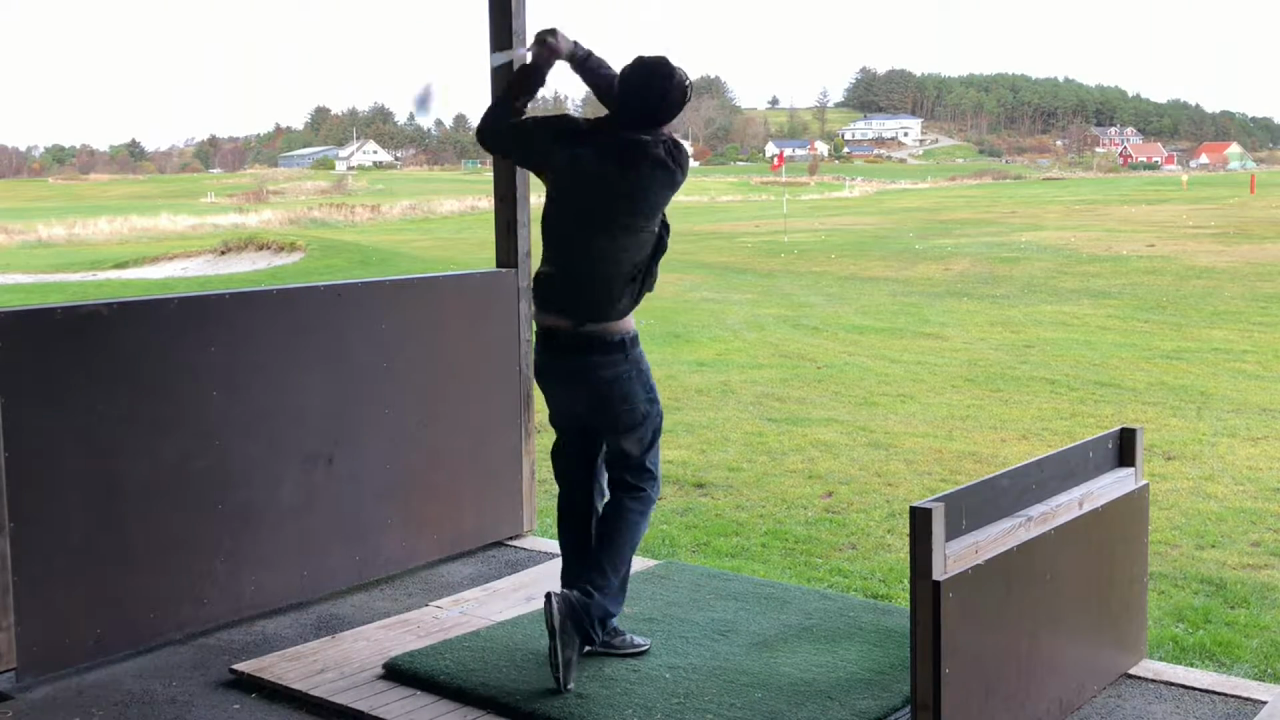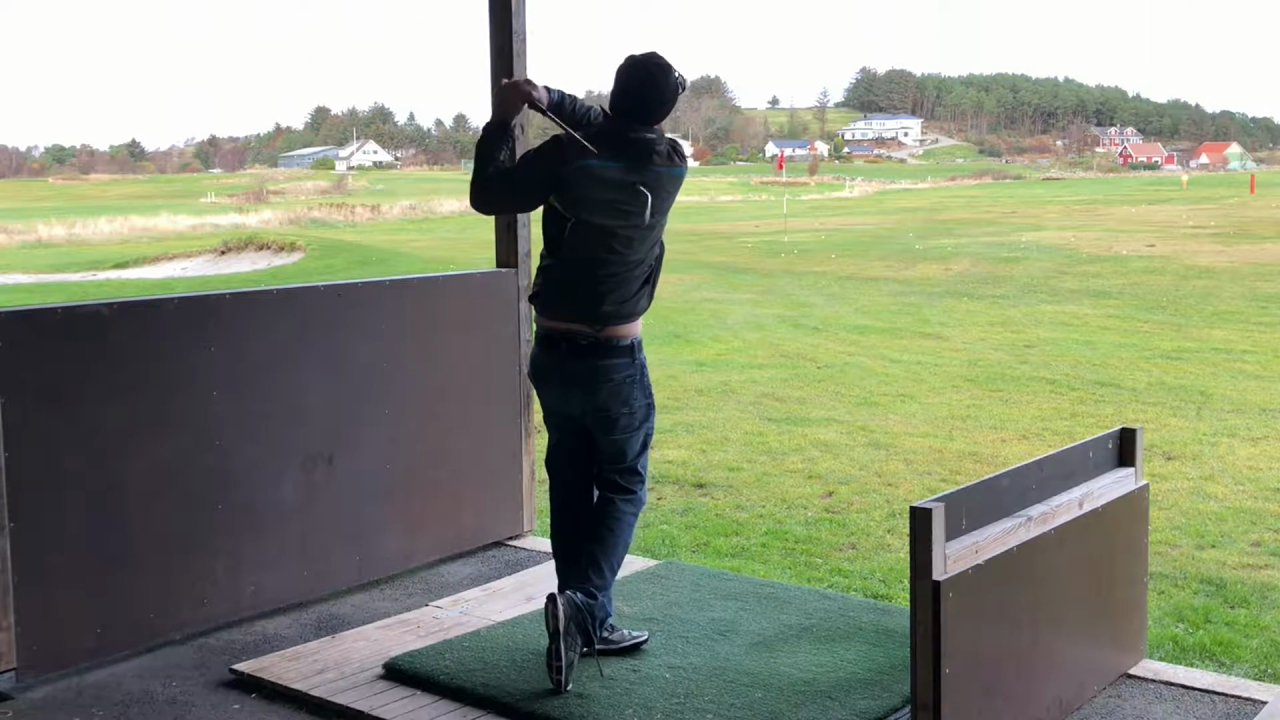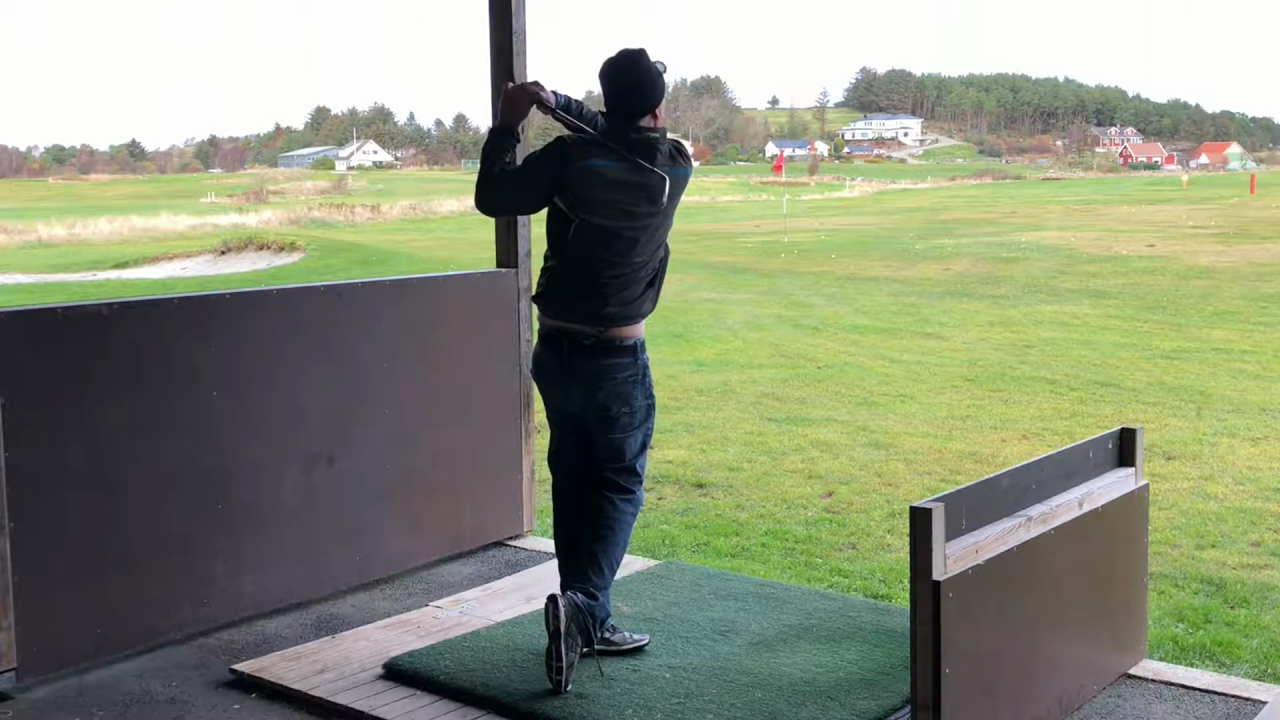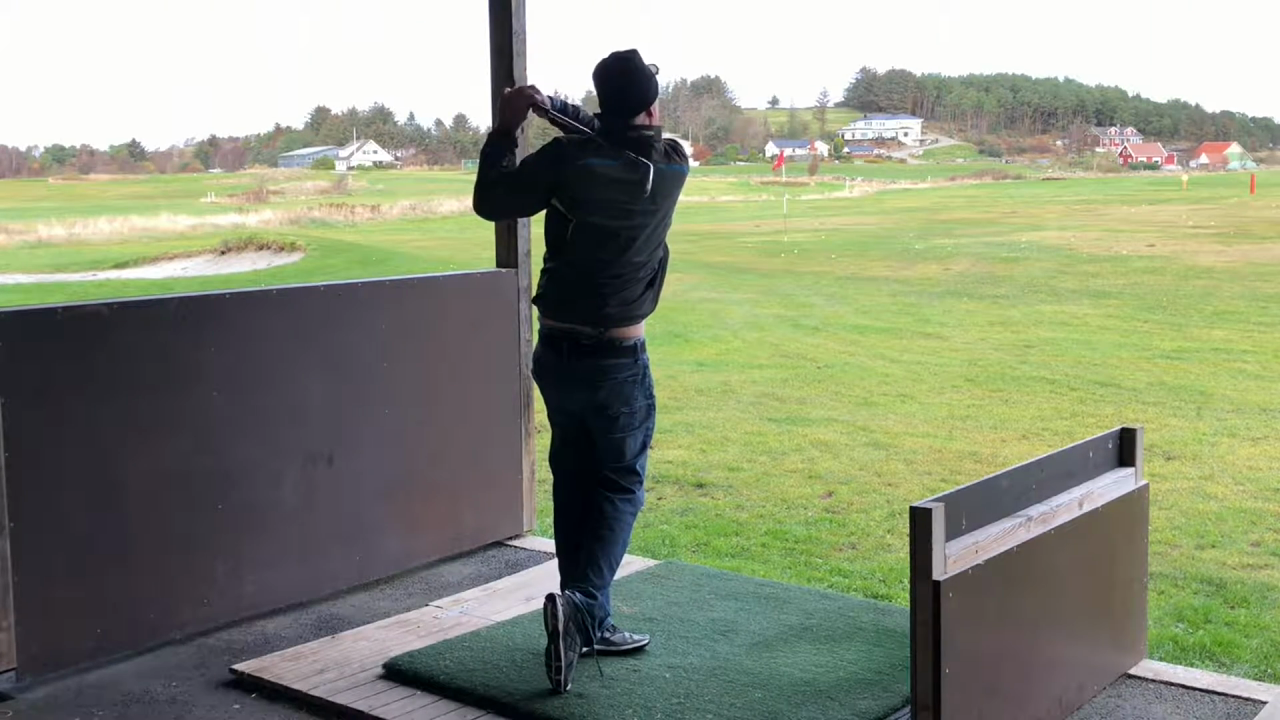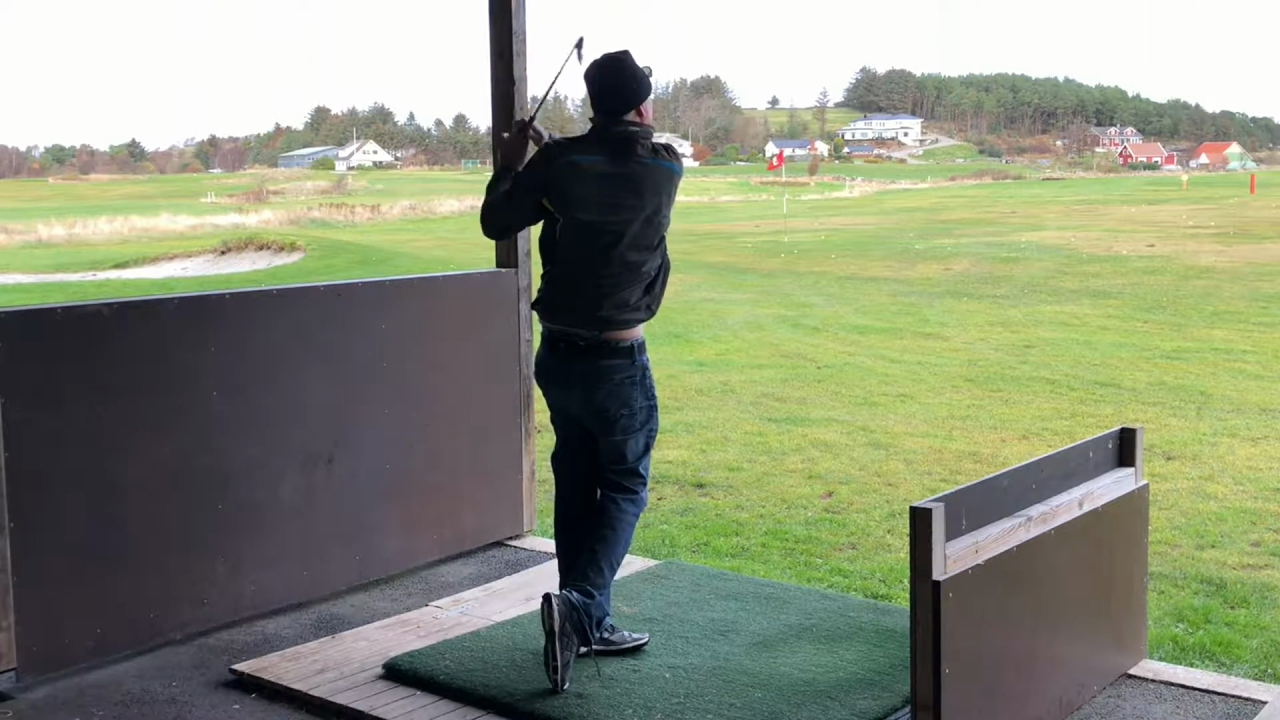
dt=0.5s
person 1, frame 1
left shoulder: (565, 140)
right shoulder: (669, 163)
left elbow: (491, 134)
right elbow: (639, 113)
left wrist: (540, 68)
right wrist: (577, 55)
left hip: (552, 347)
right hip: (607, 354)
left knee: (581, 482)
right knee: (634, 485)
left ankle: (589, 620)
right ankle: (586, 606)
person 1, frame 2
left shoulder: (564, 156)
right shoulder: (670, 165)
left elbow: (487, 196)
right elbow: (612, 135)
left wrist: (501, 120)
right wrist: (549, 99)
left hip: (553, 352)
right hip: (614, 358)
left knee: (571, 485)
right knee: (623, 486)
left ankle: (589, 618)
right ankle: (582, 605)
person 1, frame 3
left shoulder: (568, 157)
right shoulder: (675, 166)
left elbow: (492, 199)
left wrist: (506, 126)
right wrist: (557, 102)
left hip: (555, 351)
right hip: (616, 359)
left knee: (573, 483)
right knee: (620, 486)
left ankle: (587, 620)
right ankle: (583, 604)
person 1, frame 4
left shoulder: (565, 159)
right shoulder: (672, 165)
left elbow: (490, 201)
left wrist: (504, 129)
right wrist: (552, 109)
left hip: (556, 351)
right hip: (617, 358)
left knee: (575, 484)
right knee: (620, 487)
left ankle: (589, 620)
right ankle: (580, 605)
person 1, frame 5
left shoulder: (557, 163)
right shoulder: (664, 167)
left elbow: (496, 223)
left wrist: (509, 165)
left hip: (557, 354)
right hip: (616, 360)
left knee: (576, 484)
right knee: (624, 488)
left ankle: (586, 621)
right ankle: (579, 604)
